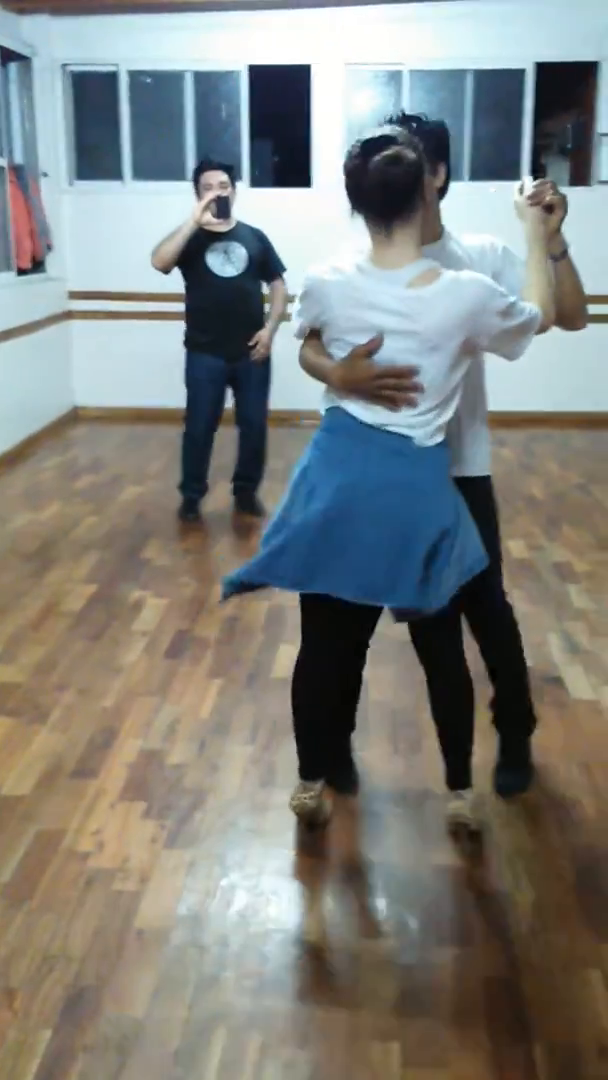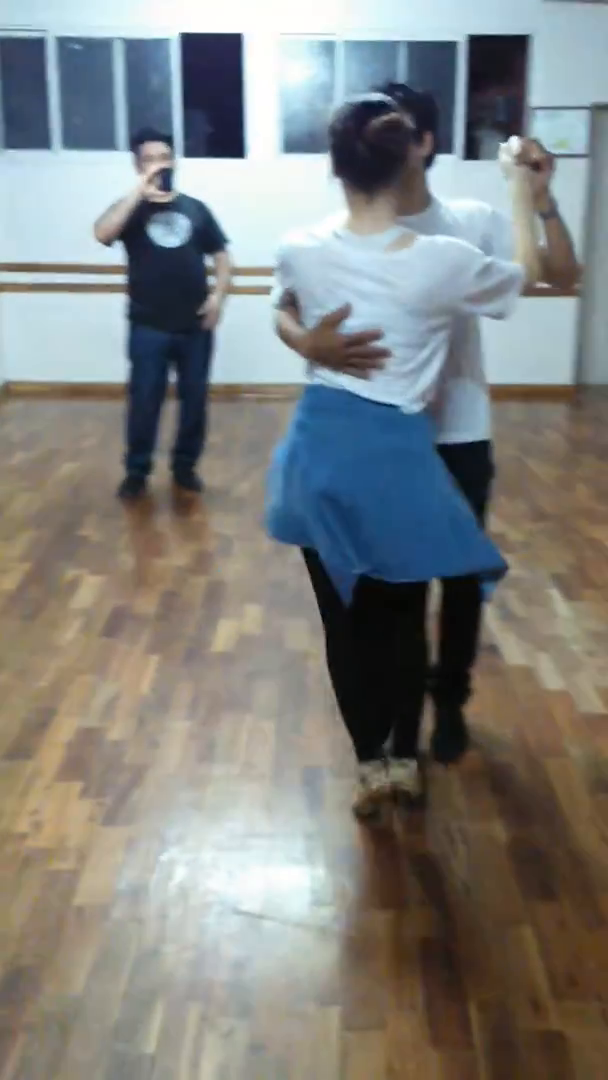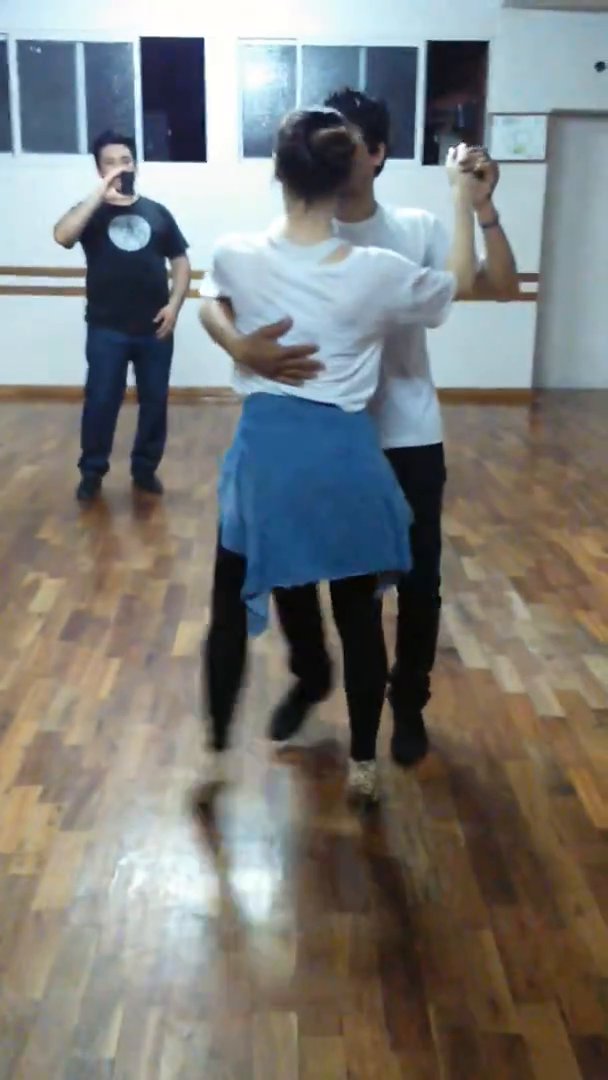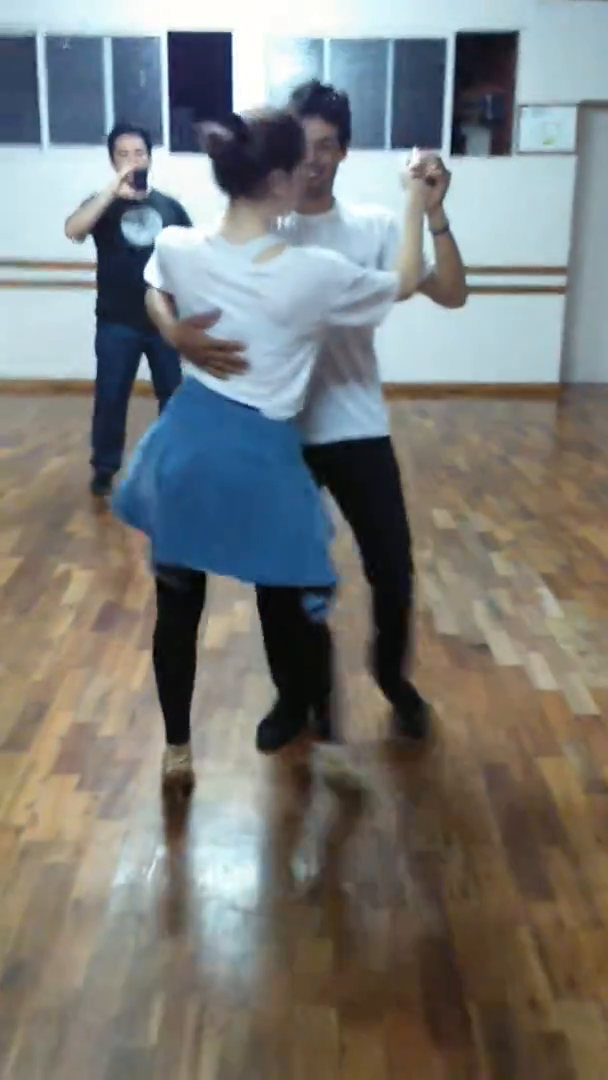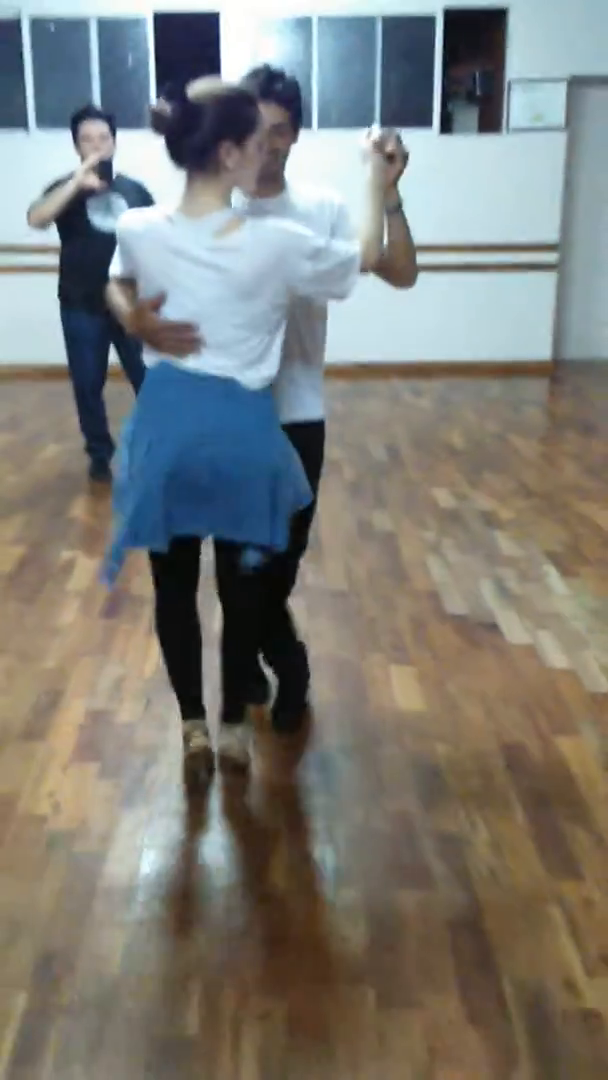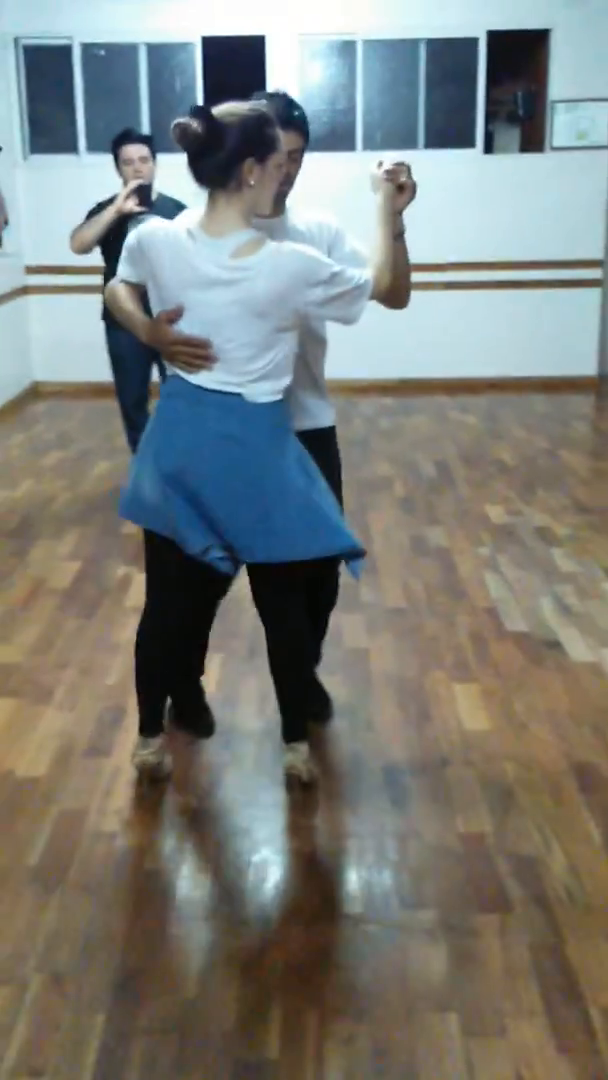
dt=0.4s
person 1, frame 1
left shoulder: (326, 283)
right shoulder: (465, 295)
right elbow: (541, 316)
right wrist: (535, 233)
left hip: (337, 473)
right hip: (417, 484)
left knee: (325, 640)
left ankle: (311, 784)
person 1, frame 2
left shoulder: (301, 251)
right shoulder: (441, 261)
right elbow: (526, 273)
right wrist: (523, 192)
left hip: (322, 445)
right hip: (400, 454)
left knee: (344, 619)
right knee: (402, 619)
left ankle: (370, 765)
right ankle: (404, 761)
person 1, frame 3
left shoulder: (235, 257)
right shoulder: (378, 272)
left elbow: (210, 302)
right elbow: (459, 282)
right wrist: (463, 201)
left hip: (266, 453)
right hip: (347, 458)
left knee: (230, 612)
right knee: (358, 620)
left ankle: (215, 753)
right ankle: (362, 765)
person 1, frame 4
left shoulder: (176, 250)
right shoulder: (314, 273)
right elbow: (403, 285)
right wrist: (416, 208)
left hip: (185, 446)
right hip: (264, 457)
left knee: (177, 609)
right knee: (297, 606)
left ankle: (177, 748)
right ankle: (321, 737)
person 1, frame 5
left shoulder: (138, 231)
right shoulder: (275, 244)
left elbow: (118, 294)
right elbow: (365, 257)
right wrist: (377, 184)
left hip: (164, 423)
right hip: (242, 429)
left knee: (176, 586)
right knee: (242, 582)
left ankle: (194, 725)
right ankle: (233, 727)
person 1, frame 6
left shoulder: (154, 240)
right shoulder: (292, 268)
left elbow: (119, 296)
right elbow: (379, 285)
right wrist: (387, 211)
left hip: (178, 437)
right hip: (255, 444)
left knee: (169, 598)
right knee: (285, 604)
left ankle: (151, 738)
right ankle: (297, 745)
person 2, frame 1
left shoulder: (484, 256)
left elbow: (570, 317)
right elbow: (309, 346)
left wrist: (552, 240)
right wrist: (340, 376)
left hip: (463, 468)
left knee: (487, 609)
left ankle: (516, 732)
person 2, frame 2
left shoulder: (474, 222)
left elbow: (563, 276)
right elbow: (286, 309)
left wrist: (540, 198)
right wrist: (309, 343)
left hip: (460, 436)
left knee: (461, 577)
left ankle: (449, 700)
person 2, frame 3
left shoulder: (418, 230)
left elbow: (502, 288)
right elbow: (218, 304)
left wrist: (483, 208)
right wrist: (246, 348)
left hip: (409, 440)
left knee: (418, 581)
left ankle: (408, 703)
right ankle: (309, 677)
person 2, frame 4
left shoulder: (374, 226)
left elbow: (451, 295)
left wrist: (435, 216)
right wrist: (182, 335)
left hip: (356, 431)
left knee: (392, 570)
left ankle: (392, 677)
right ankle: (294, 693)
person 2, frame 5
left shoulder: (322, 209)
left elbow: (400, 274)
left wrist: (389, 193)
right wrist: (140, 320)
left hip: (297, 412)
left knee: (281, 551)
left ankle: (253, 658)
right ankle: (287, 664)
person 2, frame 6
left shoulder: (320, 231)
left elbow: (393, 296)
left wrist: (394, 221)
right wrist: (157, 333)
left hip: (305, 423)
left knee: (323, 556)
person 3, frame 1
left shoulder: (254, 237)
right shoulder: (190, 238)
left elbow: (278, 286)
right elbow: (159, 262)
left wrist: (270, 328)
right wrist: (196, 220)
left hip: (251, 351)
right hip: (205, 353)
left knee: (254, 425)
right knee: (199, 426)
left ankle: (246, 491)
right ankle: (191, 494)
person 3, frame 2
left shoulder: (195, 209)
right shoulder: (131, 209)
left elbow: (221, 256)
right elbow: (102, 234)
left wrist: (218, 295)
right wrist: (139, 191)
left hip: (194, 324)
right hip: (149, 325)
left knee: (194, 398)
right knee: (145, 400)
left ankle: (185, 465)
right ankle: (136, 470)
person 3, frame 3
left shoulder: (157, 212)
right shoulder: (91, 211)
left elbow: (180, 262)
right elbow: (62, 236)
left wrist: (174, 304)
right wrist: (100, 194)
left hip: (154, 327)
right hip: (107, 328)
left knee: (155, 401)
right knee: (100, 402)
left ankle: (145, 468)
right ankle: (92, 472)
person 3, frame 4
left shoulder: (169, 206)
right shoulder: (103, 204)
right elbow: (73, 230)
right wrist: (113, 190)
right hip: (117, 323)
left knee: (172, 395)
right knee: (110, 397)
right ankle: (104, 467)
person 3, frame 5
left shoulder: (134, 190)
right shoulder: (66, 189)
right elbow: (36, 219)
right wrist: (78, 182)
right hip: (82, 309)
left knee: (147, 380)
right knee: (87, 386)
right ankle: (99, 453)
person 3, frame 6
left shoulder: (175, 209)
right shoulder: (107, 210)
right elbow: (78, 245)
right wrist: (117, 209)
right hip: (124, 325)
right knee: (132, 399)
